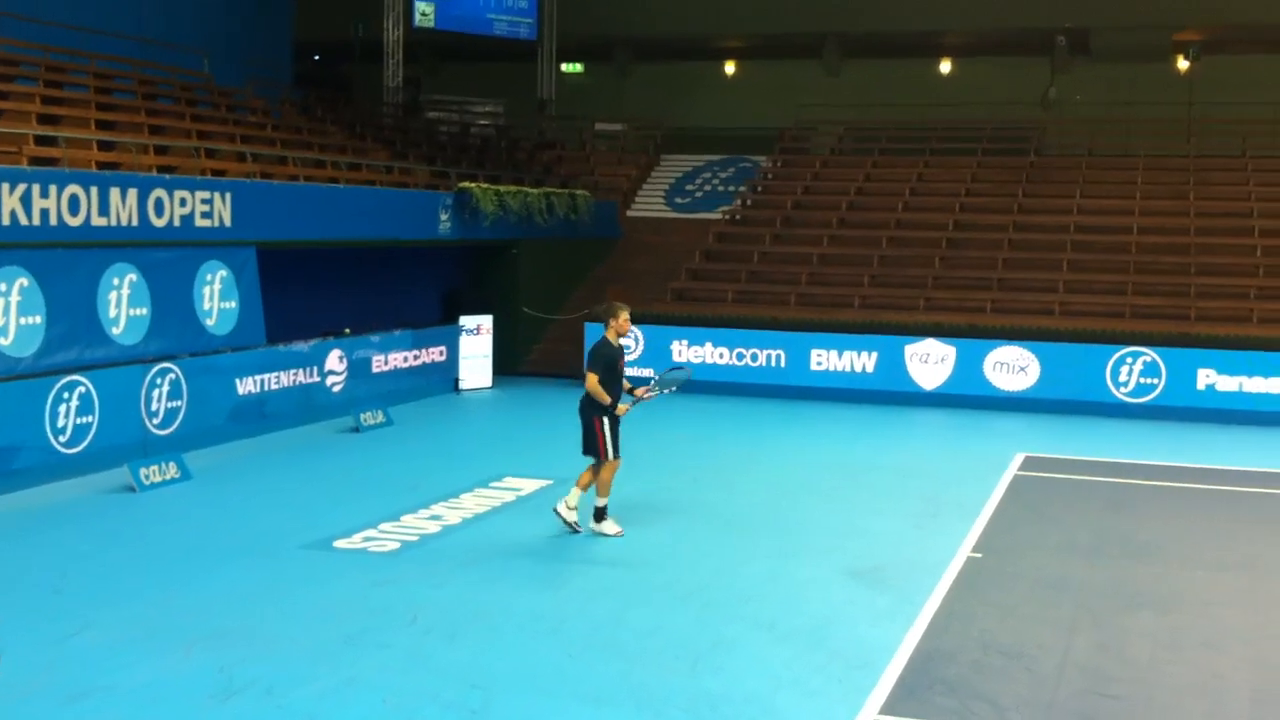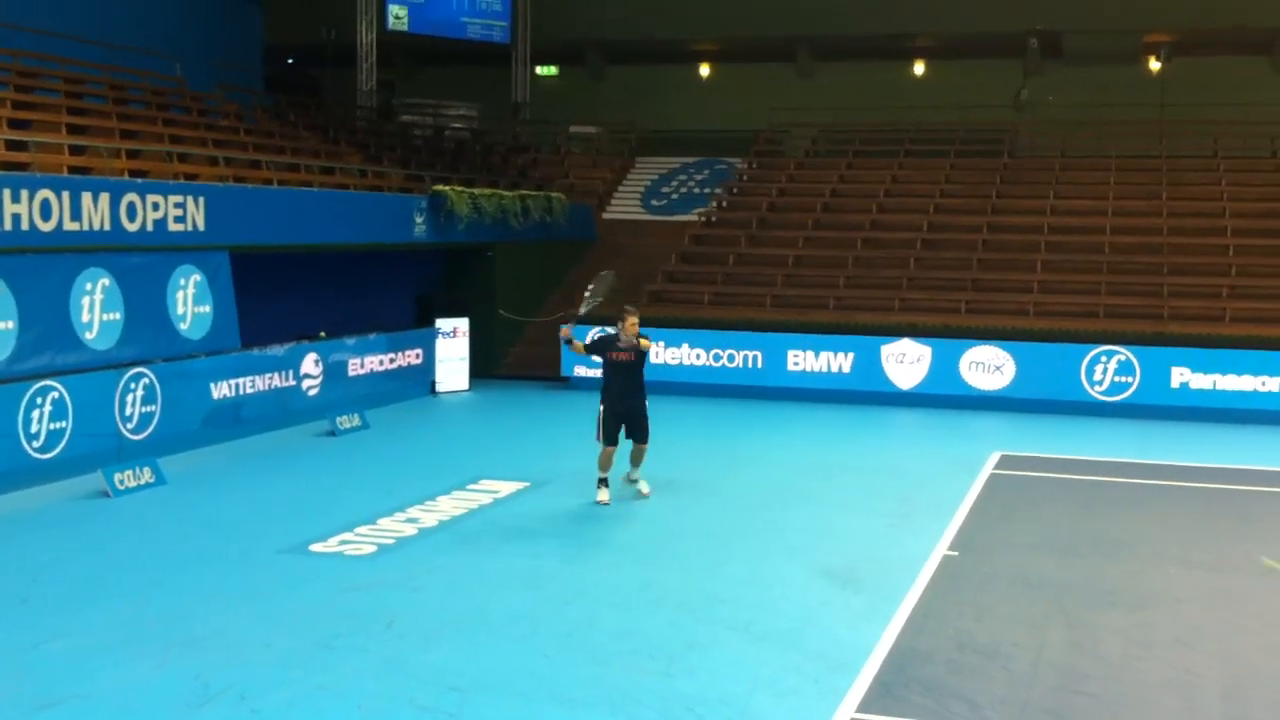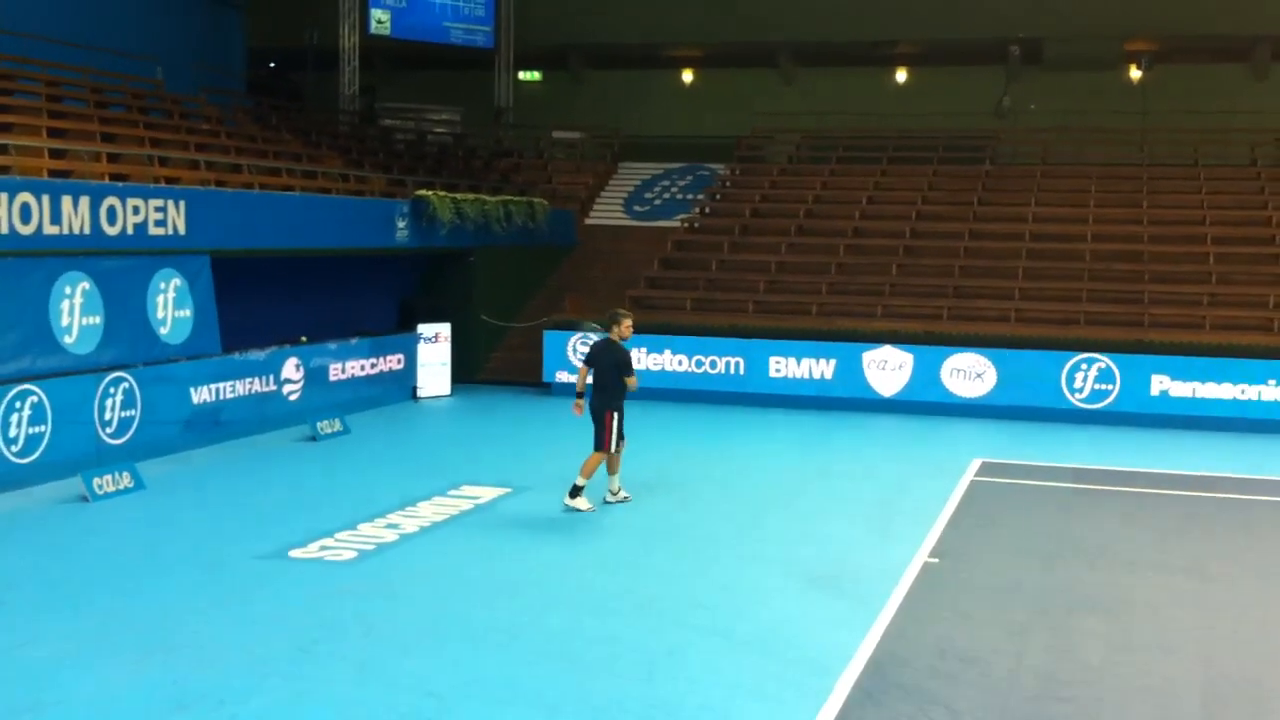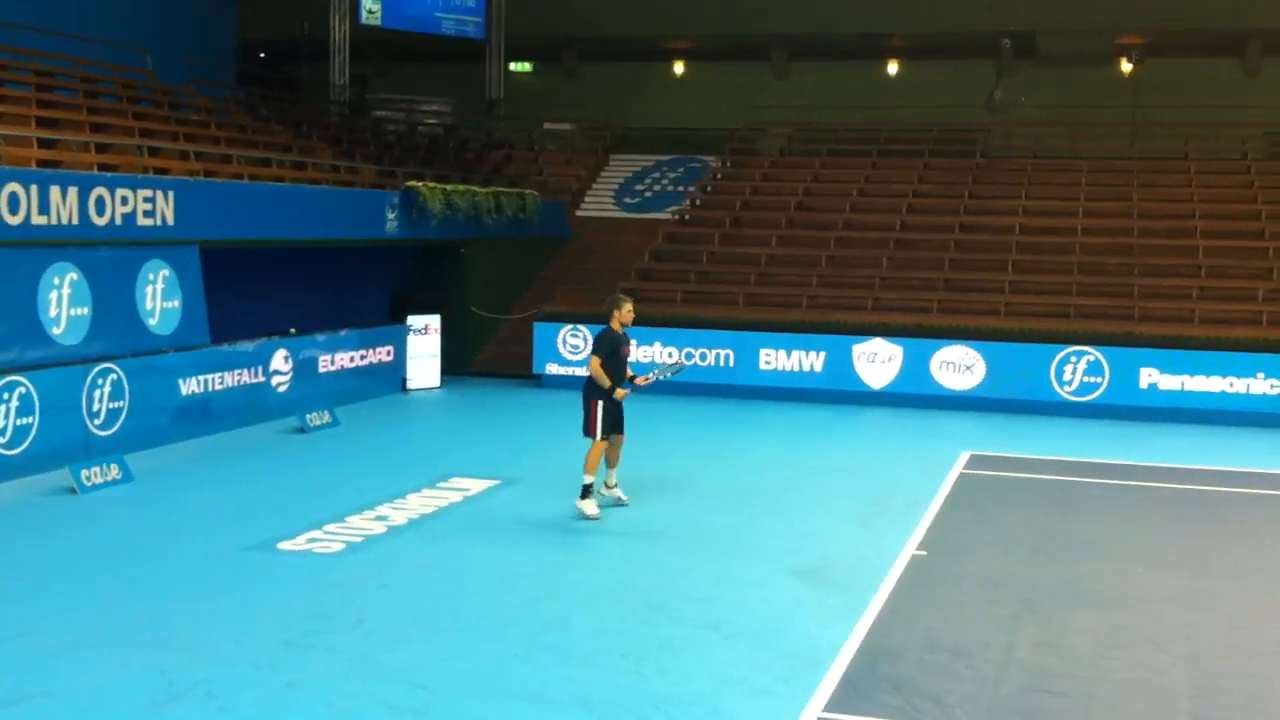
dt=1s
person 1, frame 1
left shoulder: (617, 348)
right shoulder: (602, 350)
right elbow: (591, 384)
left wrist: (633, 390)
right wrist: (613, 406)
left hip: (602, 413)
right hip: (598, 413)
left knee: (601, 463)
right knee: (611, 463)
left ankle: (569, 505)
right ankle: (599, 517)
person 1, frame 2
left shoulder: (638, 339)
right shoulder: (605, 341)
left elbow: (647, 345)
right elbow: (580, 349)
left wrist: (633, 342)
right wrist: (568, 340)
left hip: (636, 402)
right hip: (611, 403)
left knee: (641, 445)
right knee: (609, 447)
left ankle: (634, 477)
right ankle: (602, 484)
person 1, frame 3
left shoulder: (597, 346)
right shoulder: (622, 354)
left elbow: (583, 371)
right elbow: (632, 385)
left wrist: (579, 396)
right wrist: (625, 381)
left hip: (598, 403)
right hip: (610, 407)
left knee: (616, 446)
right knee: (602, 452)
left ankle: (614, 491)
right ankle: (574, 494)
person 1, frame 4
left shoulder: (624, 338)
right shoulder: (605, 336)
right elbow: (594, 367)
left wrist: (633, 378)
right wrist: (612, 389)
left hip: (611, 397)
right hip: (598, 397)
left knee: (617, 440)
right knee: (600, 443)
left ankle: (610, 486)
right ankle: (585, 496)
